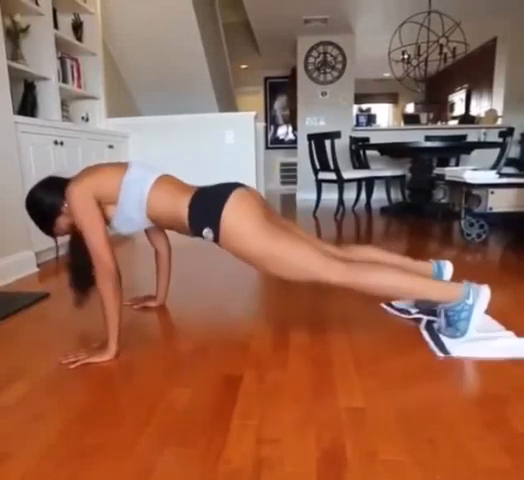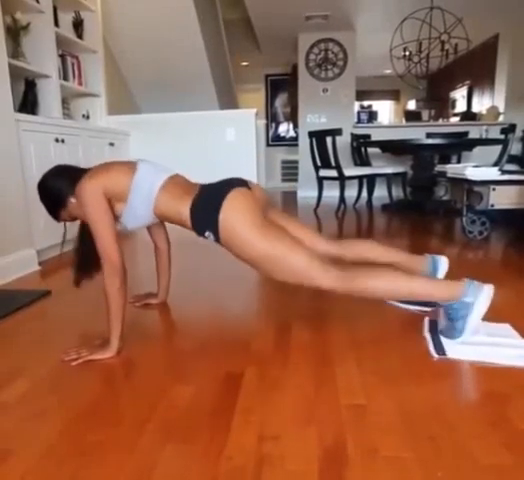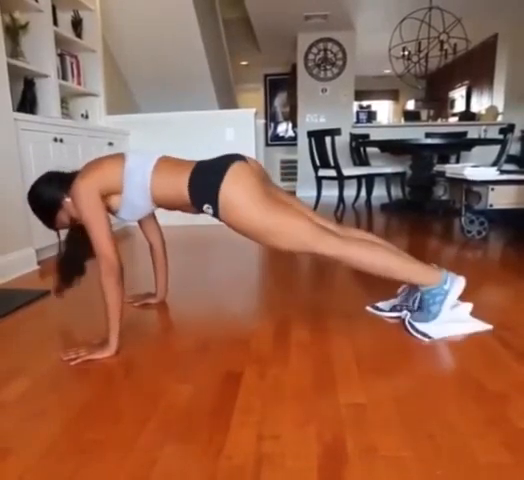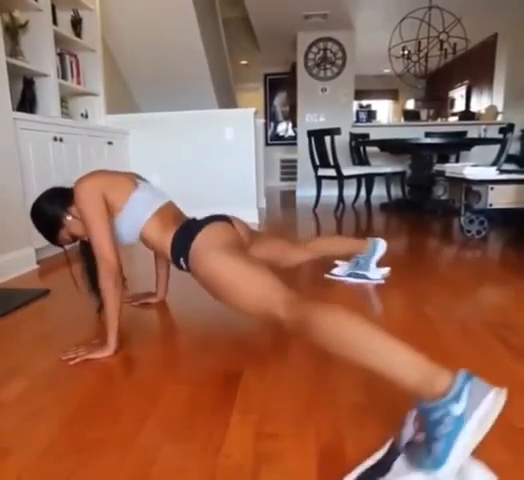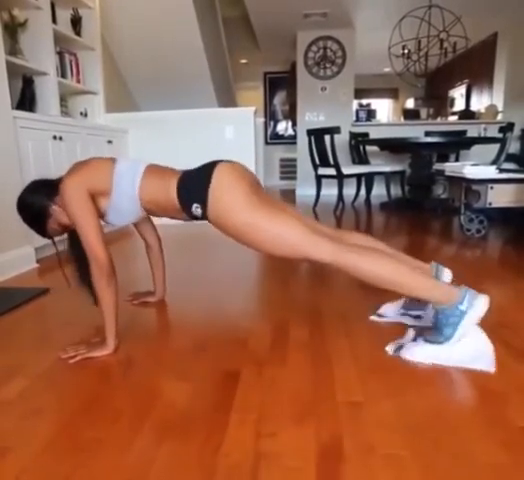
dt=1s
person 1, frame 1
left shoulder: (80, 192)
right shoulder: (109, 189)
left elbow: (107, 270)
right elbow: (161, 242)
left wrist: (110, 346)
right wrist: (160, 297)
left hip: (226, 215)
right hip: (227, 208)
left knee: (333, 272)
right knee: (330, 254)
left ankle: (460, 295)
right ankle: (428, 269)
person 1, frame 2
left shoulder: (89, 187)
right shoulder: (121, 181)
left elbow: (113, 266)
right elbow: (159, 237)
left wrist: (113, 343)
right wrist: (160, 294)
left hip: (226, 212)
right hip: (233, 196)
left knee: (330, 278)
right knee: (328, 249)
left ankle: (460, 294)
right ankle: (425, 264)
person 1, frame 3
left shoulder: (84, 188)
right shoulder: (110, 183)
left elbow: (110, 263)
right elbow: (153, 233)
left wrist: (111, 342)
right wrist: (159, 293)
left hip: (223, 185)
right hip: (230, 172)
left knee: (326, 243)
right knee: (329, 229)
left ankle: (438, 282)
right ankle: (422, 270)
person 1, frame 4
left shoulder: (88, 191)
right shoulder: (113, 187)
left elbow: (109, 269)
left wrist: (109, 341)
right wrist: (159, 292)
left hip: (202, 243)
right hip: (222, 228)
left knee: (293, 310)
right knee: (299, 249)
right ankle: (368, 246)
person 1, frame 5
left shoulder: (73, 187)
right shoulder: (96, 181)
left elbow: (101, 262)
right elbow: (150, 228)
left wrist: (110, 339)
right wrist: (158, 291)
left hip: (215, 187)
right hip: (221, 182)
left knee: (323, 250)
right knee: (315, 231)
left ankle: (455, 301)
right ankle: (426, 270)
